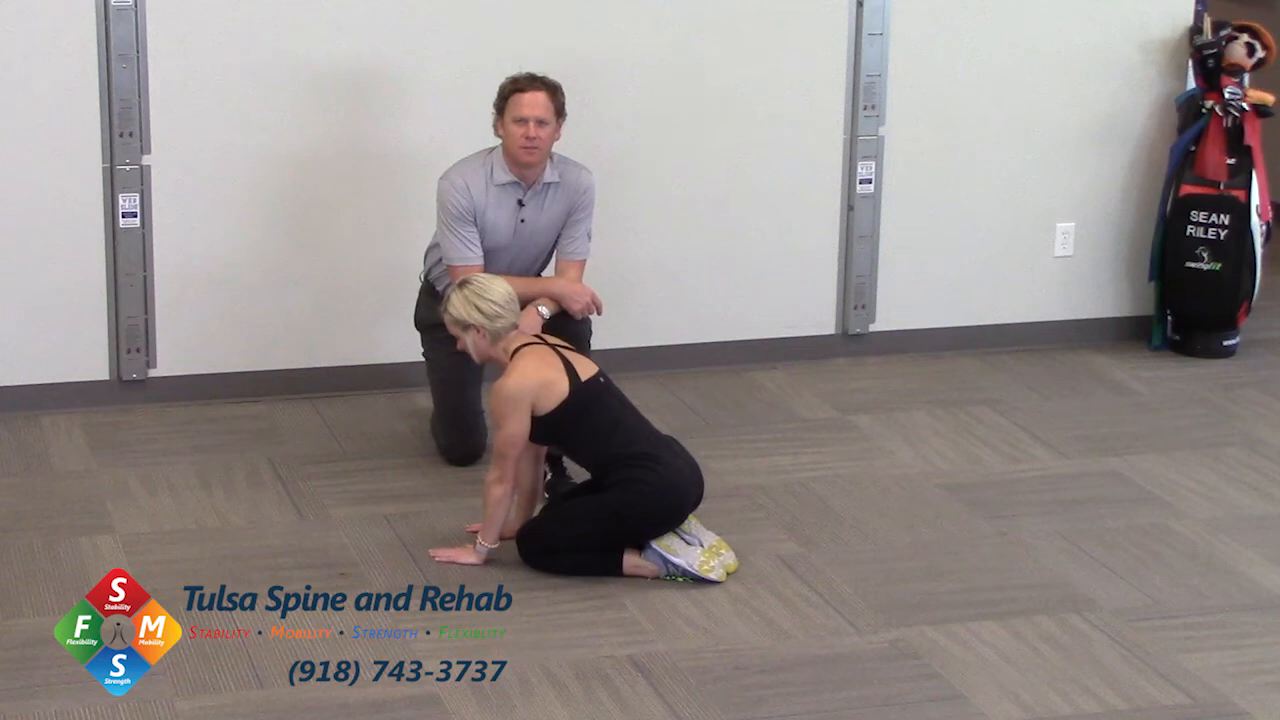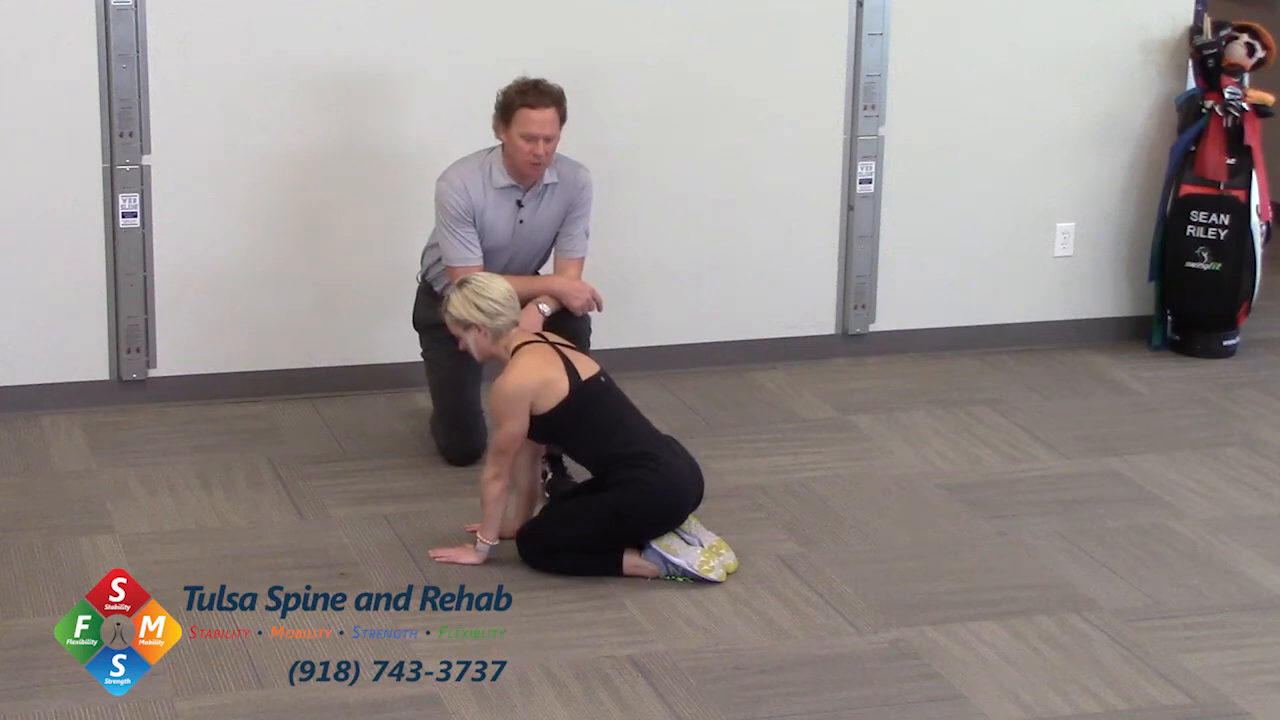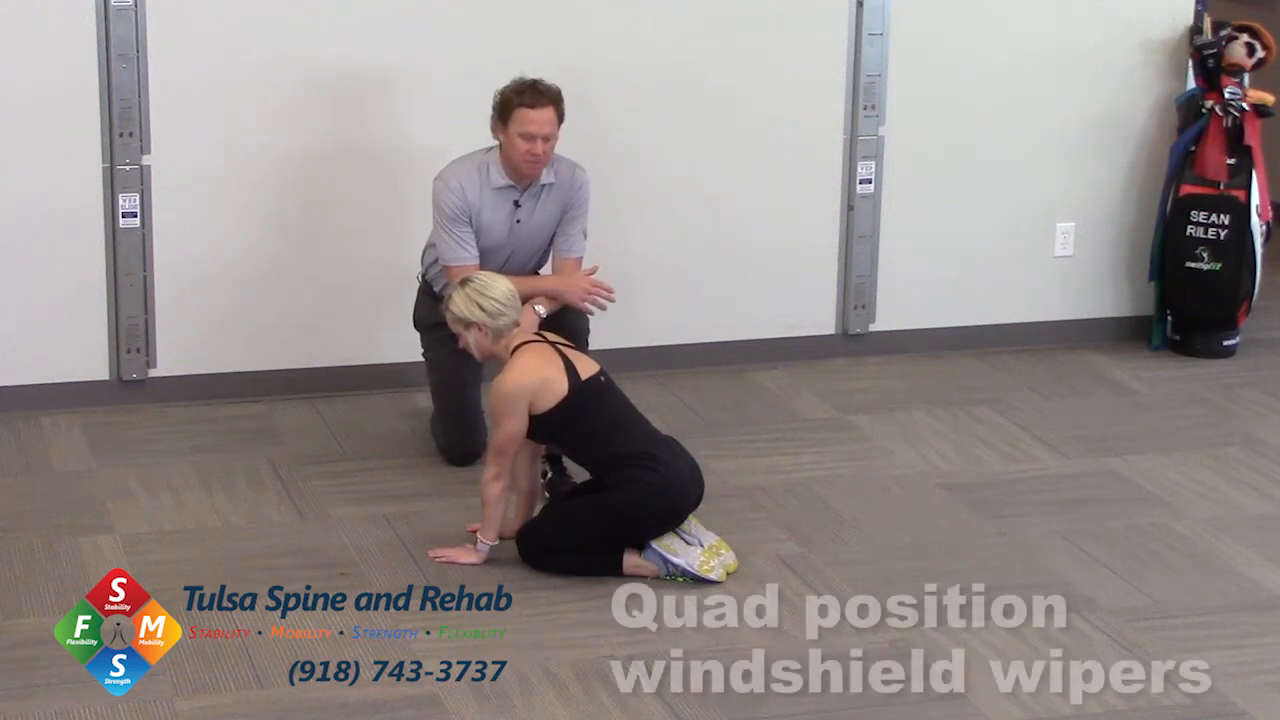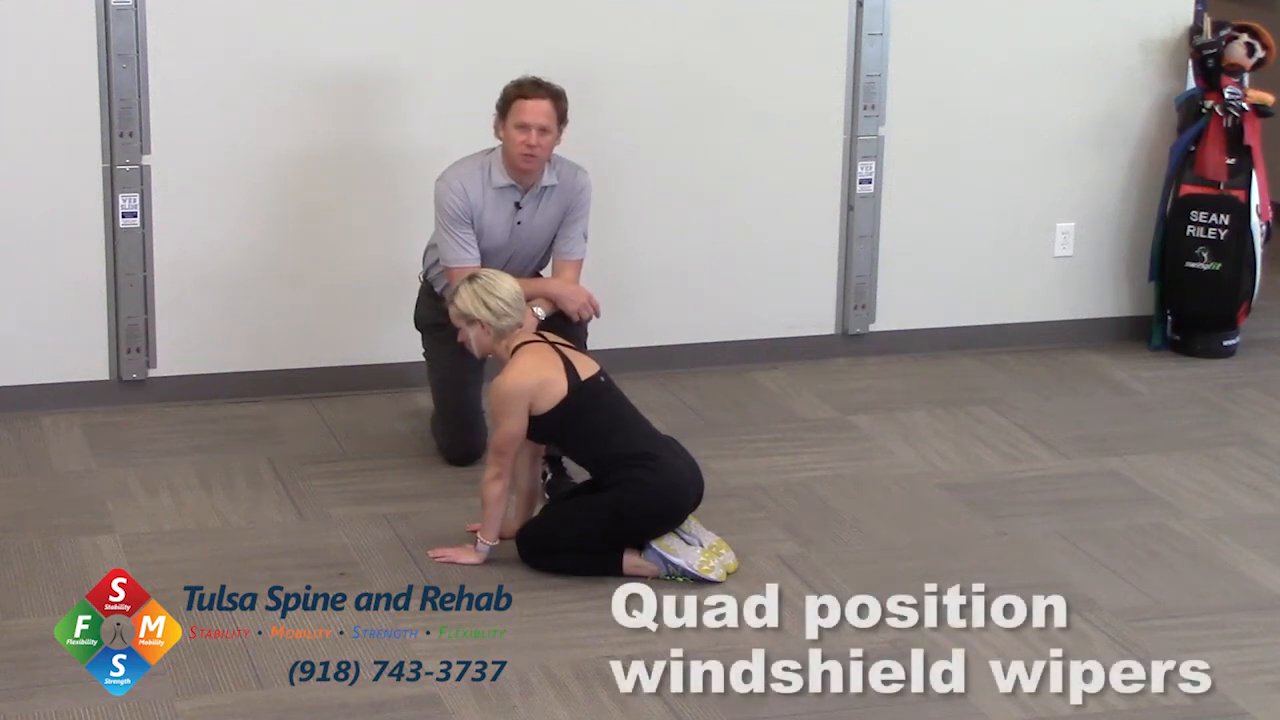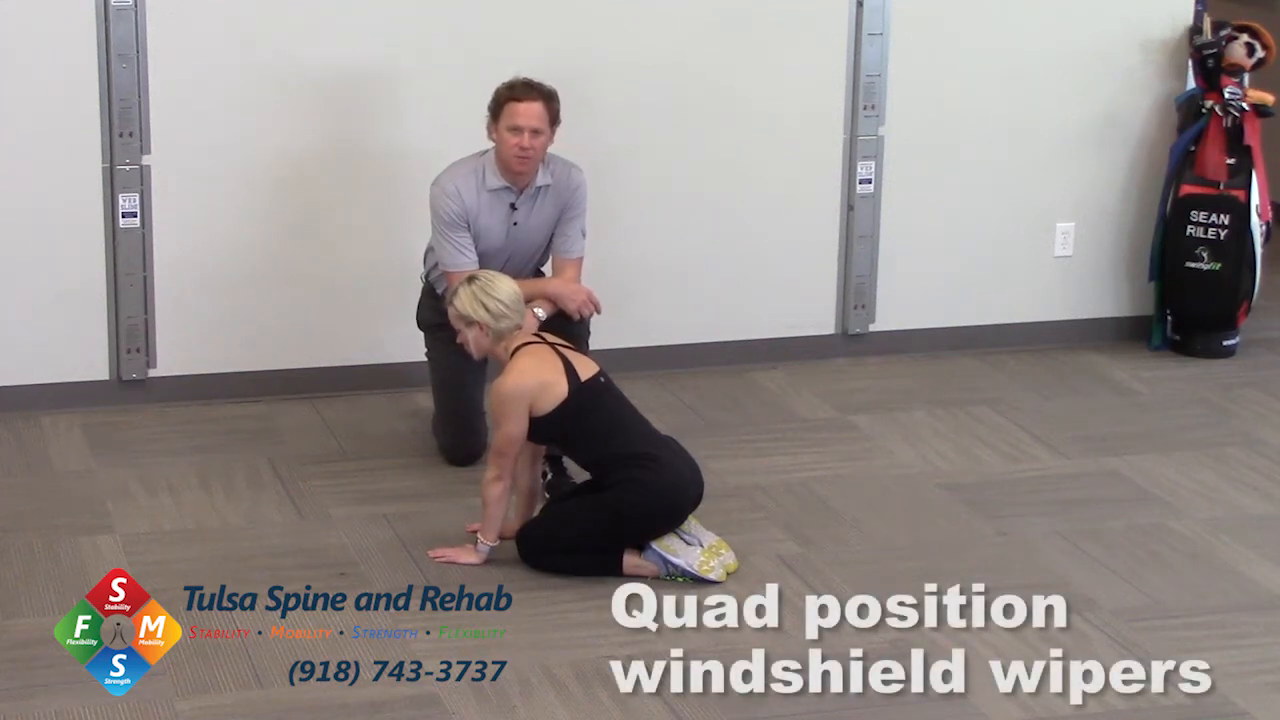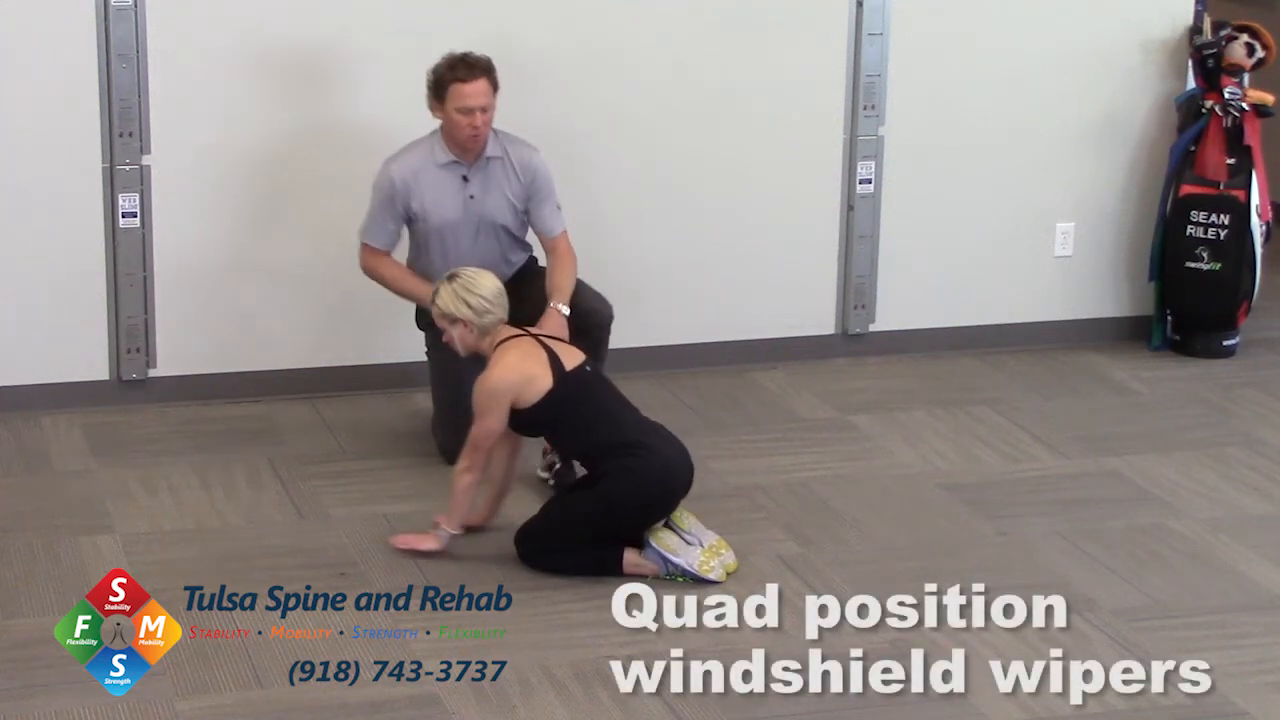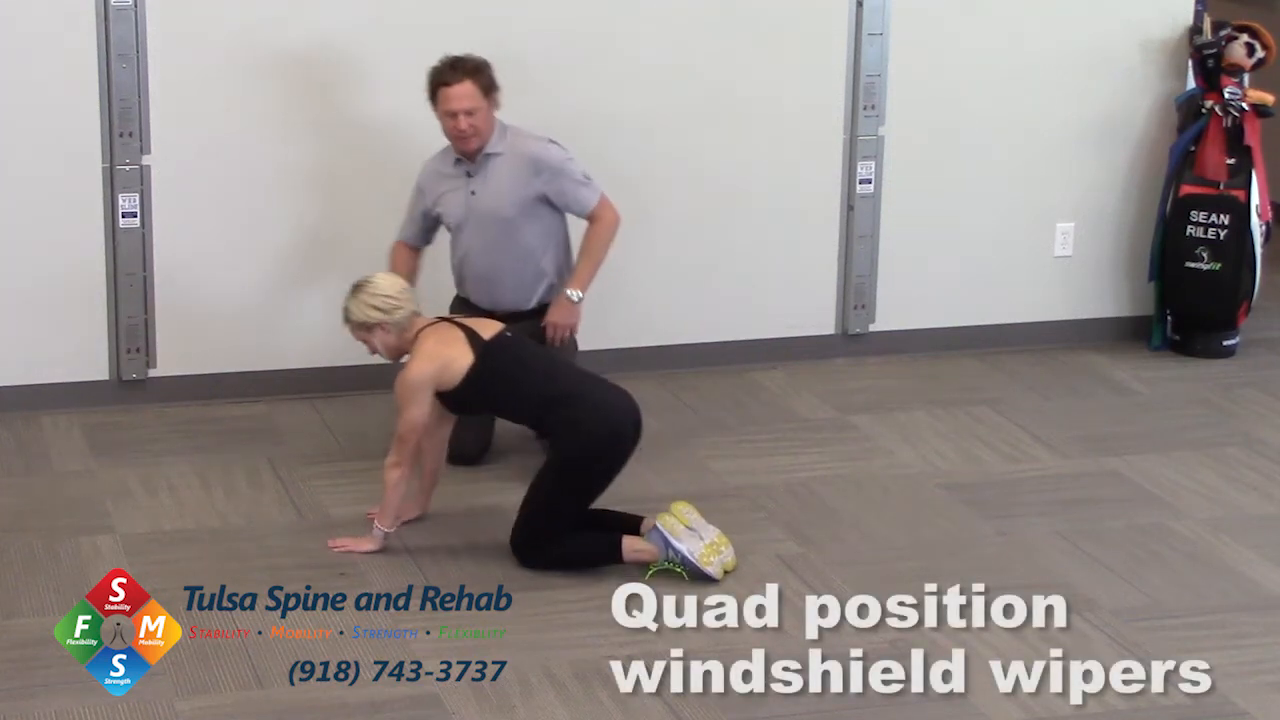
dt=0.7s
person 1, frame 1
left shoulder: (578, 183)
right shoulder: (461, 183)
left elbow: (570, 279)
left wrist: (539, 310)
right wrist: (553, 287)
left hip: (526, 295)
left knee: (574, 327)
right knee: (462, 447)
left ankle: (549, 451)
right ankle: (453, 397)
person 1, frame 2
left shoulder: (576, 181)
right shoulder: (459, 184)
left elbow: (569, 277)
left wrist: (539, 309)
right wrist: (554, 285)
left hip: (523, 292)
left knee: (573, 326)
right knee: (462, 446)
left ankle: (549, 451)
right ankle: (453, 402)
person 1, frame 3
left shoulder: (572, 181)
right shoulder: (456, 183)
left elbow: (567, 275)
left wrist: (534, 311)
right wrist: (554, 286)
left hip: (521, 292)
left knee: (572, 326)
right knee: (462, 447)
left ankle: (548, 450)
right ankle: (452, 398)
person 1, frame 4
left shoulder: (574, 183)
right shoulder: (458, 183)
left elbow: (567, 280)
left wrist: (535, 313)
right wrist: (550, 287)
left hip: (525, 292)
left knee: (570, 326)
right knee: (462, 447)
left ankle: (549, 452)
right ankle: (454, 403)
person 1, frame 5
left shoulder: (569, 181)
right shoulder: (453, 188)
left elbow: (568, 275)
left wrist: (534, 314)
right wrist: (547, 288)
left hip: (524, 293)
left knee: (572, 324)
right knee: (462, 448)
left ankle: (550, 450)
right ankle: (457, 395)
person 1, frame 6
left shoulder: (524, 161)
right shoulder: (402, 173)
left elbow: (559, 249)
right elbow: (373, 257)
left wrist: (558, 311)
left hip: (516, 282)
left knee: (594, 313)
right knee: (459, 447)
right ankle: (455, 395)
person 1, frame 7
left shoulder: (537, 157)
right shoulder: (434, 175)
left elbow: (606, 218)
right elbow: (408, 245)
left wrist: (571, 296)
left hip: (541, 319)
right hip: (474, 316)
right knee: (462, 450)
person 2, frame 1
left shoulder: (514, 384)
right shoulder: (546, 347)
left elbow: (501, 477)
right elbow: (530, 452)
left wrist: (481, 548)
right wrist: (519, 522)
left hip: (655, 490)
right hip: (674, 472)
left knee: (535, 543)
right knee: (558, 513)
left ankle: (661, 559)
right ankle: (664, 529)
person 2, frame 2
left shoulder: (514, 382)
right shoulder: (547, 344)
left elbow: (498, 473)
right elbow: (528, 451)
left wrist: (481, 546)
right wrist: (520, 520)
left hip: (654, 490)
right hip: (674, 472)
left knee: (534, 543)
right knee: (558, 511)
left ankle: (661, 559)
right ankle: (666, 529)
person 2, frame 3
left shoulder: (513, 381)
right shoulder: (547, 344)
left elbow: (498, 472)
right elbow: (528, 450)
left wrist: (481, 546)
right wrist: (520, 520)
left hip: (654, 489)
right hip: (674, 471)
left knee: (535, 543)
right knee: (558, 511)
left ankle: (661, 559)
right ankle: (665, 529)
person 2, frame 4
left shoulder: (513, 381)
right shoulder: (546, 345)
left elbow: (498, 472)
right elbow: (528, 452)
left wrist: (481, 546)
right wrist: (520, 521)
left hip: (653, 489)
right hip: (674, 471)
left knee: (535, 543)
right knee: (558, 514)
left ankle: (660, 559)
right ankle: (666, 528)
person 2, frame 5
left shoulder: (513, 383)
right shoulder: (545, 346)
left elbow: (499, 474)
right elbow: (528, 452)
left wrist: (482, 546)
right wrist: (521, 520)
left hip: (655, 489)
right hip: (673, 472)
left knee: (535, 543)
right knee: (558, 511)
left ankle: (662, 558)
right ankle: (666, 528)
person 2, frame 6
left shoulder: (498, 378)
right shoulder: (534, 342)
left elbow: (471, 465)
right elbow: (505, 445)
left wrist: (443, 531)
right wrist: (485, 513)
left hip: (645, 477)
right hip: (666, 459)
left knee: (534, 545)
right knee: (562, 520)
left ankle: (658, 559)
right ankle: (663, 531)
person 2, frame 7
left shoulder: (418, 369)
right shoulder: (454, 329)
left elbow: (400, 460)
right elbow: (437, 431)
left wrist: (378, 533)
right wrist: (418, 503)
left hip: (592, 427)
right hip: (614, 411)
left knee: (531, 546)
right knee: (556, 519)
left ankle: (659, 546)
right ankle: (661, 525)
